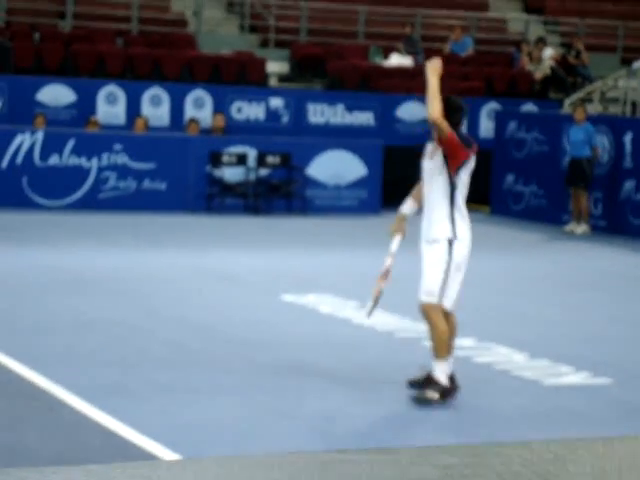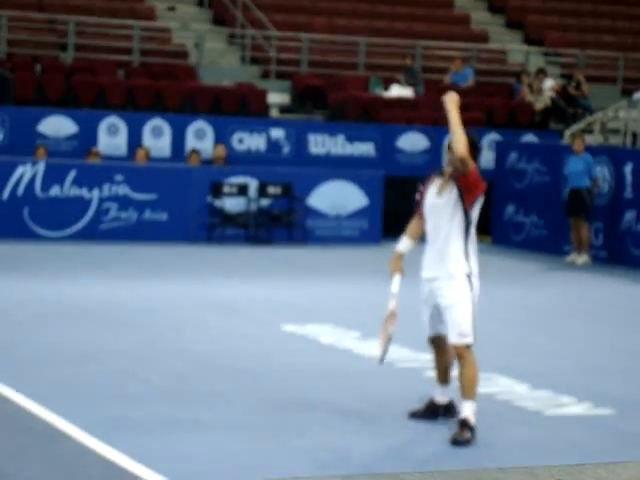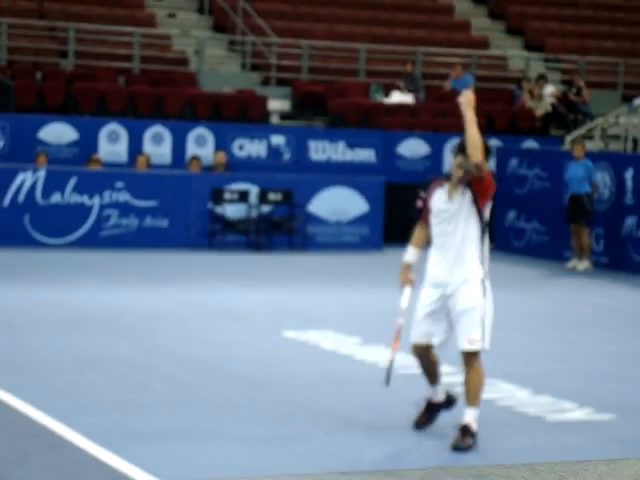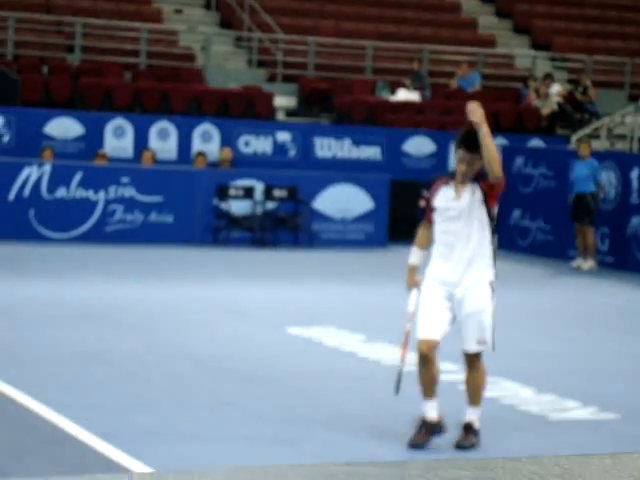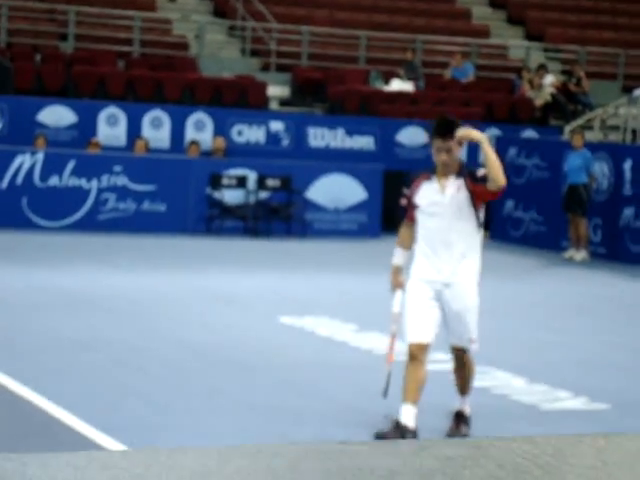
dt=0.2s
person 1, frame 1
left shoulder: (461, 147)
right shoulder: (433, 148)
left elbow: (433, 116)
left wrist: (433, 75)
right wrist: (403, 214)
left hip: (447, 240)
right hip: (437, 237)
left knee: (431, 306)
right knee: (441, 307)
left ankle: (440, 381)
right ankle: (441, 373)
person 1, frame 2
left shoulder: (472, 186)
right shoulder: (431, 183)
left elbow: (461, 154)
right elbow: (420, 219)
left wrist: (452, 109)
right wrist: (399, 253)
left hip: (459, 277)
right hip: (432, 274)
left knee: (461, 347)
right knee: (438, 340)
left ankle: (467, 420)
right ankle: (442, 401)
person 1, frame 3
left shoulder: (482, 190)
right shoulder: (435, 190)
left elbow: (478, 160)
right elbow: (424, 228)
left wrist: (468, 110)
right wrist: (407, 264)
left hip: (470, 283)
right hip: (435, 281)
left knee: (471, 354)
right knee: (420, 346)
left ankle: (469, 425)
right ankle: (438, 397)
person 1, frame 4
left shoulder: (488, 189)
right shoulder: (438, 188)
left elbow: (496, 170)
right elbow: (426, 228)
left wrist: (481, 124)
right wrist: (413, 267)
left hip: (475, 284)
right hip: (437, 281)
left knee: (473, 356)
right knee: (425, 348)
left ankle: (472, 424)
right ankle: (431, 418)
person 1, frame 5
left shoulder: (473, 184)
right shoulder: (419, 185)
left elbow: (499, 183)
right elbow: (408, 227)
left wrist: (483, 140)
right wrist: (397, 267)
left hip: (461, 281)
right hip: (423, 280)
left knee: (460, 351)
right knee: (416, 350)
left ankle: (462, 413)
right ankle: (406, 423)
person 2, frame 1
left shoulder: (588, 128)
right shoulder: (571, 128)
left elbow: (594, 147)
left wrist: (591, 161)
right wrist: (572, 156)
left hip: (584, 161)
right hip: (573, 161)
left knee: (582, 193)
right knee: (573, 192)
left ankle: (584, 223)
right ankle: (575, 221)
person 2, frame 2
left shoulder: (587, 158)
right shoulder: (570, 159)
left elbow: (593, 177)
left wrist: (590, 190)
right wrist: (570, 188)
left hip: (584, 192)
right hip: (572, 192)
left knee: (583, 223)
right knee: (573, 223)
left ankle: (585, 254)
right ankle: (575, 252)
person 2, frame 3
left shoulder: (588, 164)
right shoulder: (570, 165)
left elbow: (593, 183)
left wrist: (589, 195)
right wrist: (570, 194)
left hip: (584, 198)
right hip: (573, 198)
left knee: (583, 229)
right knee: (574, 229)
left ankle: (586, 260)
right ankle: (576, 258)
person 2, frame 4
left shoulder: (593, 163)
right shoulder: (575, 164)
left elbow: (598, 182)
left wrist: (594, 194)
right wrist: (574, 194)
left hip: (589, 196)
right hip: (577, 196)
left knee: (588, 228)
right knee: (579, 228)
left ankle: (591, 259)
right ankle: (581, 257)
person 2, frame 5
left shoulder: (586, 154)
right shoulder: (569, 154)
left elbow: (590, 173)
left wrist: (586, 185)
right wrist: (567, 185)
left hip: (581, 187)
right hip: (570, 187)
left knee: (581, 219)
right knee: (572, 218)
left ankle: (583, 250)
right ankle: (573, 248)
